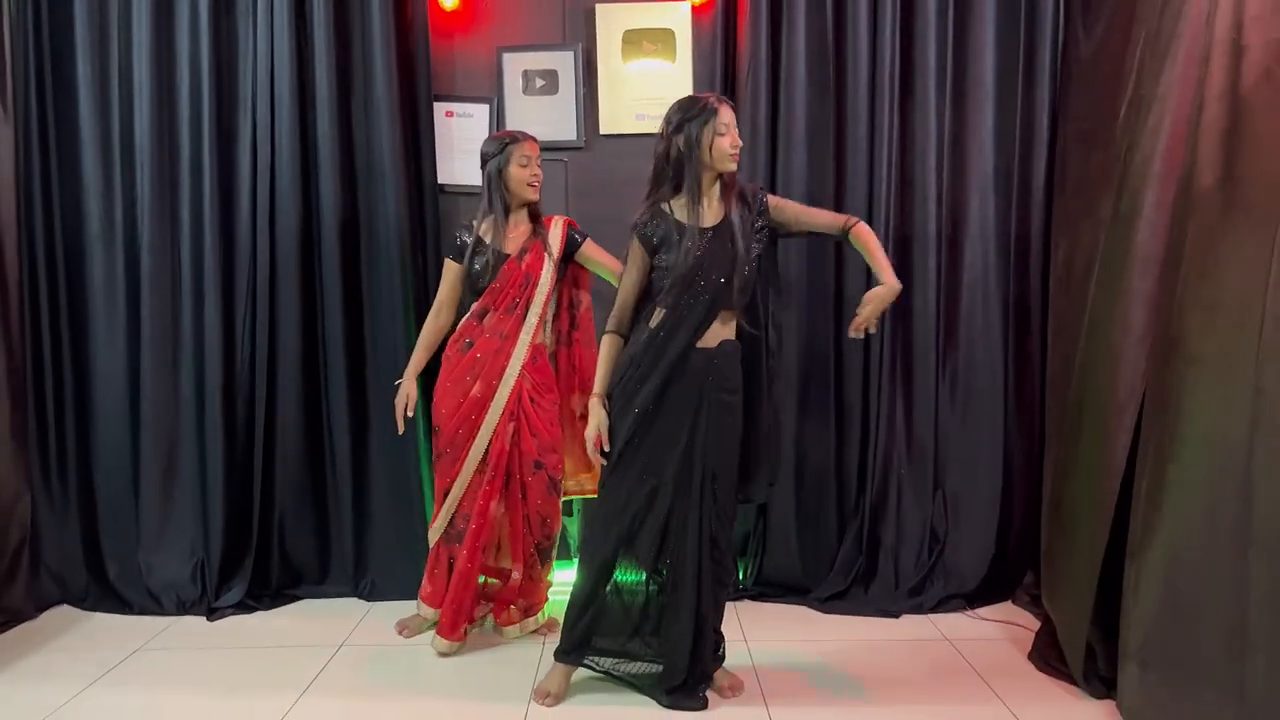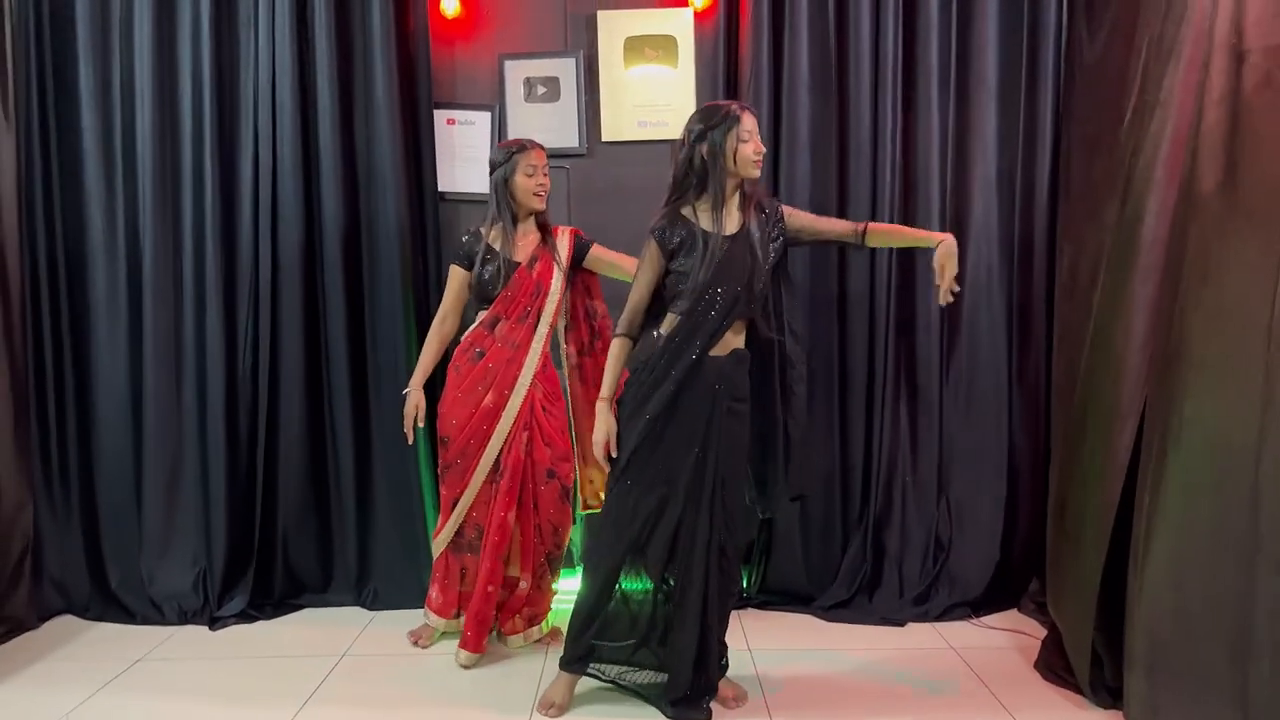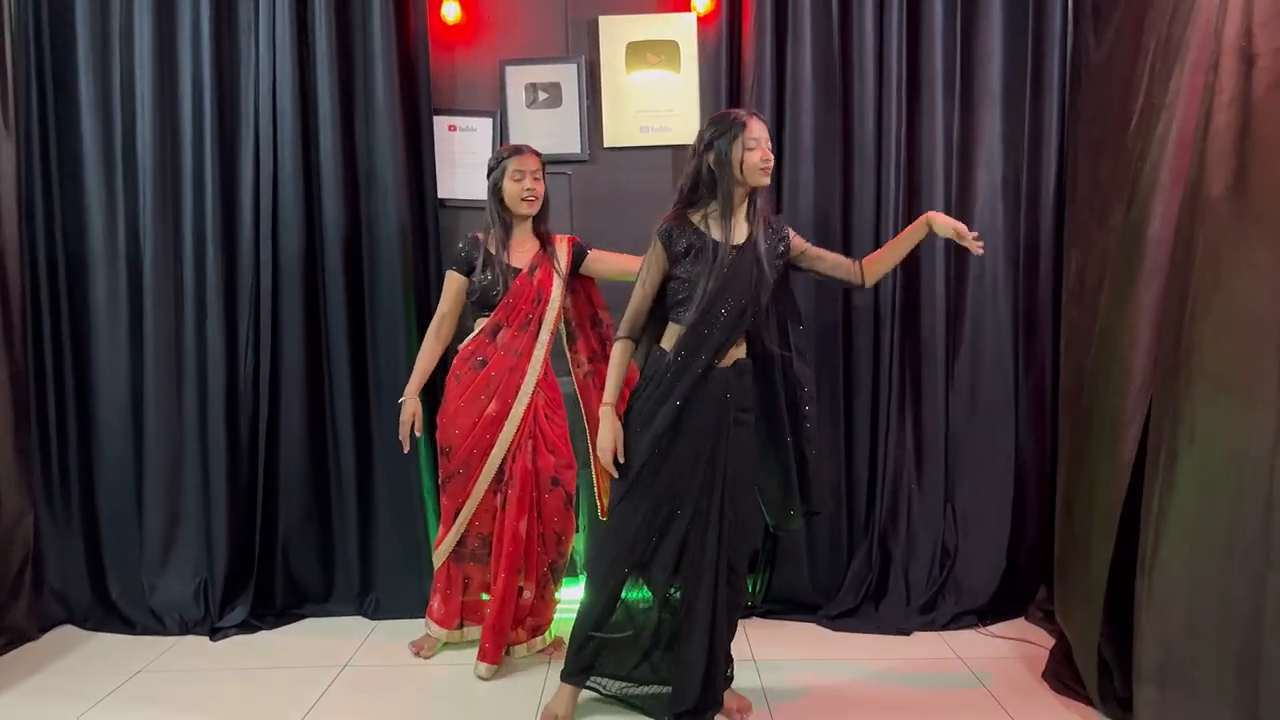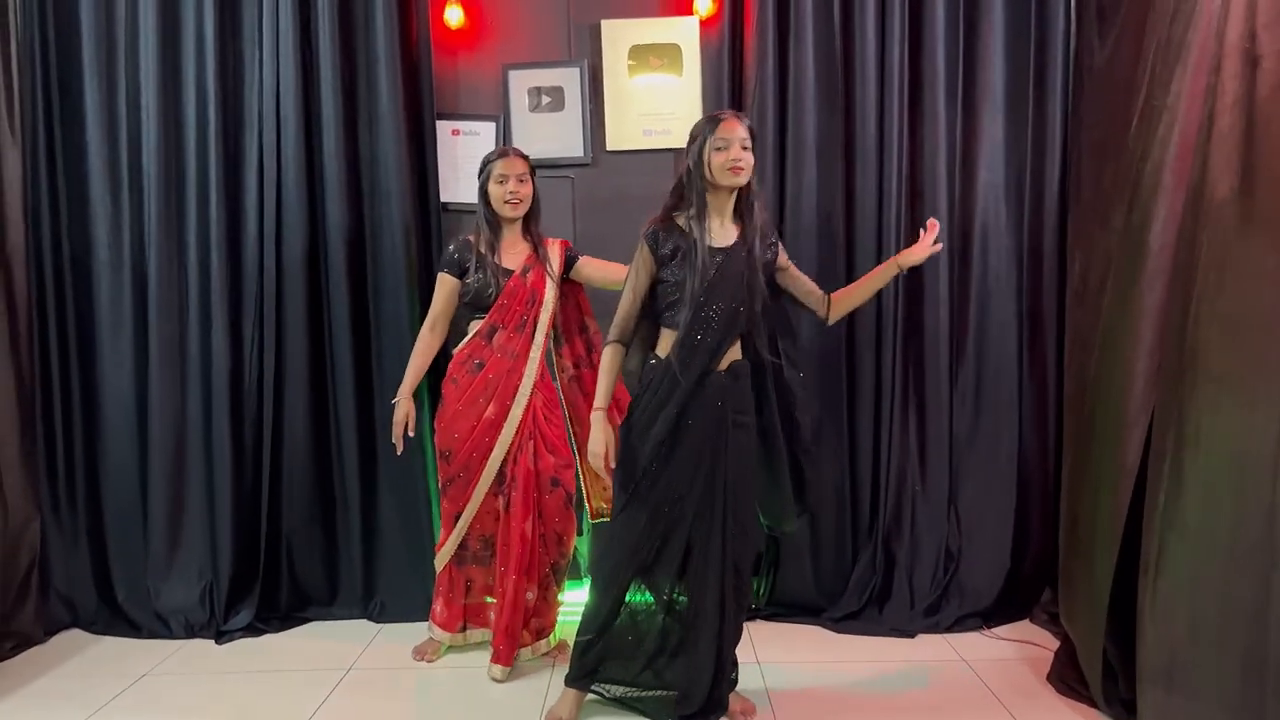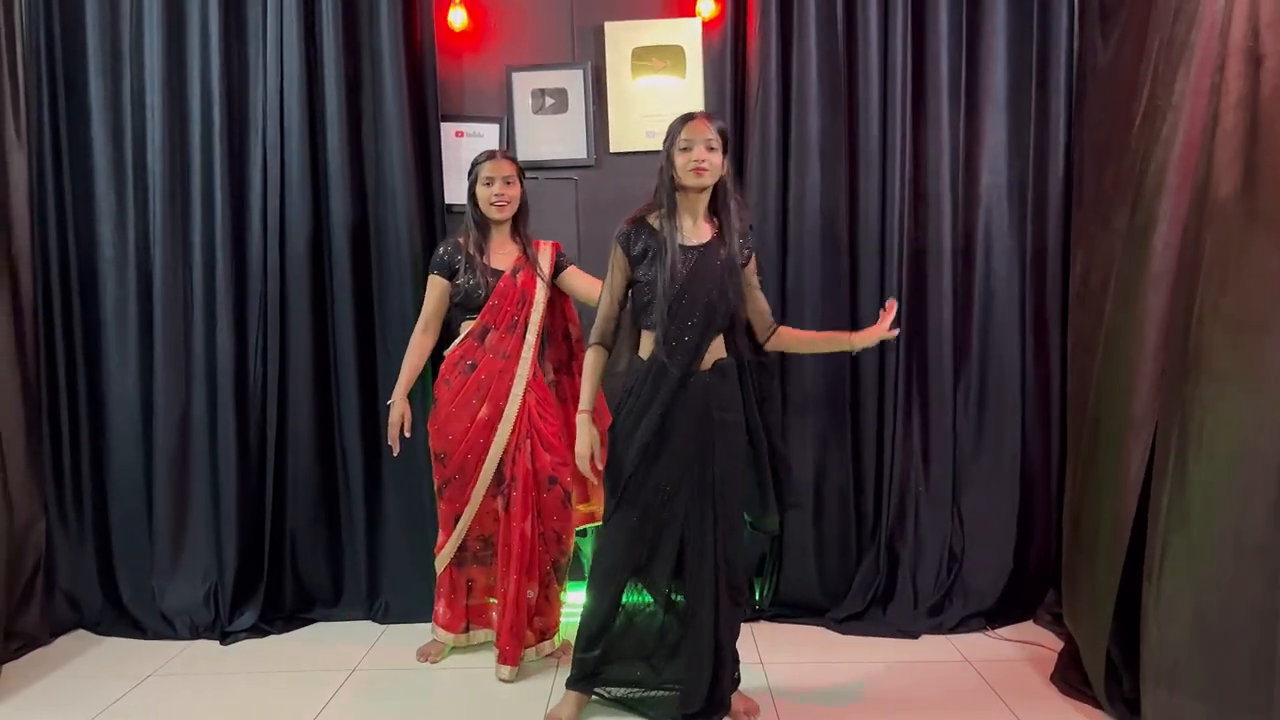
dt=0.2s
person 1, frame 1
left shoulder: (750, 208)
right shoulder: (656, 222)
left elbow: (846, 225)
right elbow: (619, 320)
left wrist: (885, 278)
right wrist: (596, 400)
left hip: (716, 380)
right hip: (651, 378)
left knee: (705, 522)
right knee: (617, 515)
left ankle: (699, 658)
right ankle: (572, 652)
person 1, frame 2
left shoulder: (767, 218)
right shoulder: (673, 226)
left elbow: (859, 233)
right elbow: (629, 323)
left wrist: (935, 240)
right wrist: (605, 405)
left hip: (726, 390)
right hip: (661, 386)
left knee: (714, 532)
right knee: (624, 525)
left ankle: (701, 667)
right ankle: (575, 663)
person 1, frame 3
left shoulder: (771, 236)
right shoulder: (678, 232)
left elbow: (858, 273)
right elbow: (629, 329)
left wrist: (924, 226)
right wrist: (608, 411)
left hip: (732, 400)
right hip: (666, 395)
left knee: (719, 543)
right knee: (627, 538)
person 1, frame 4
left shoulder: (759, 241)
right shoulder: (664, 234)
left elbow: (824, 306)
right elbow: (620, 332)
left wrist: (904, 261)
right wrist: (600, 415)
left hip: (731, 403)
right hip: (664, 400)
left knee: (724, 545)
right knee: (631, 541)
person 1, frame 5
left shoulder: (736, 242)
right shoulder: (637, 235)
left elbow: (766, 333)
right elbow: (603, 335)
left wrist: (857, 340)
right wrist: (586, 416)
left hip: (717, 401)
right hip: (648, 400)
left knee: (714, 544)
right knee: (625, 542)
person 2, frame 1
left shoulder: (557, 234)
right shoulder: (468, 238)
left elbow: (624, 274)
right elbow: (441, 312)
right wrist: (410, 375)
left hip: (526, 375)
right hip: (467, 372)
left knee: (530, 489)
right knee: (461, 486)
left ankle: (518, 605)
right ankle: (442, 602)
person 2, frame 2
left shoulder: (565, 244)
right shoulder: (476, 244)
left elbow: (638, 269)
right elbow: (446, 319)
right wrist: (417, 384)
left hip: (534, 384)
right hip: (475, 380)
left knee: (539, 496)
right knee: (467, 493)
left ankle: (521, 615)
right ankle: (448, 608)
person 2, frame 3
left shoulder: (562, 251)
right shoulder: (472, 250)
left elbow: (638, 267)
right elbow: (441, 326)
right wrist: (412, 391)
left hip: (534, 393)
right hip: (474, 389)
left knee: (541, 504)
right knee: (469, 502)
left ankle: (523, 625)
right ankle: (449, 618)
person 2, frame 4
left shoulder: (553, 255)
right shoulder: (463, 252)
left elbow: (625, 276)
right elbow: (435, 326)
right wrist: (405, 392)
left hip: (531, 393)
right hip: (471, 391)
left knee: (541, 507)
right knee: (468, 505)
left ankle: (527, 628)
right ankle: (451, 622)
person 2, frame 5
left shoulder: (544, 256)
right shoulder: (453, 254)
left elbow: (604, 294)
right elbow: (426, 327)
right wrist: (400, 393)
left hip: (525, 394)
right hip: (464, 392)
left knee: (539, 505)
right knee: (464, 507)
left ankle: (531, 628)
right ankle: (455, 623)
